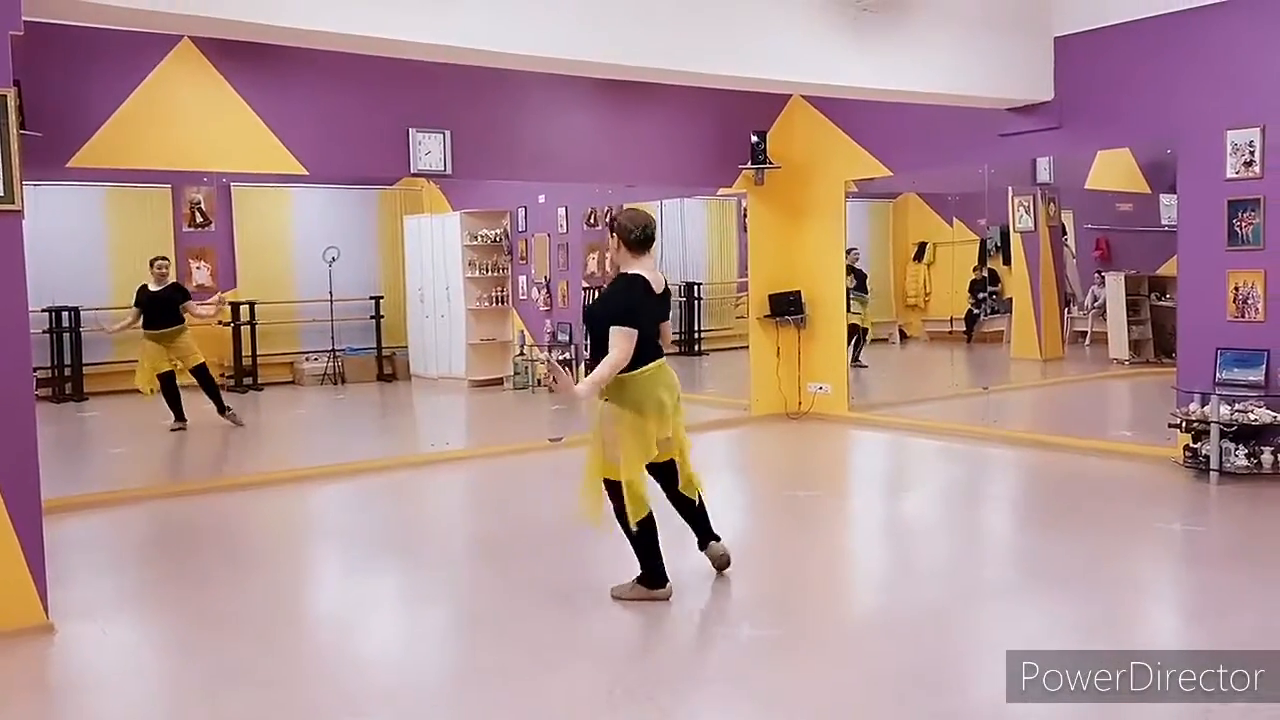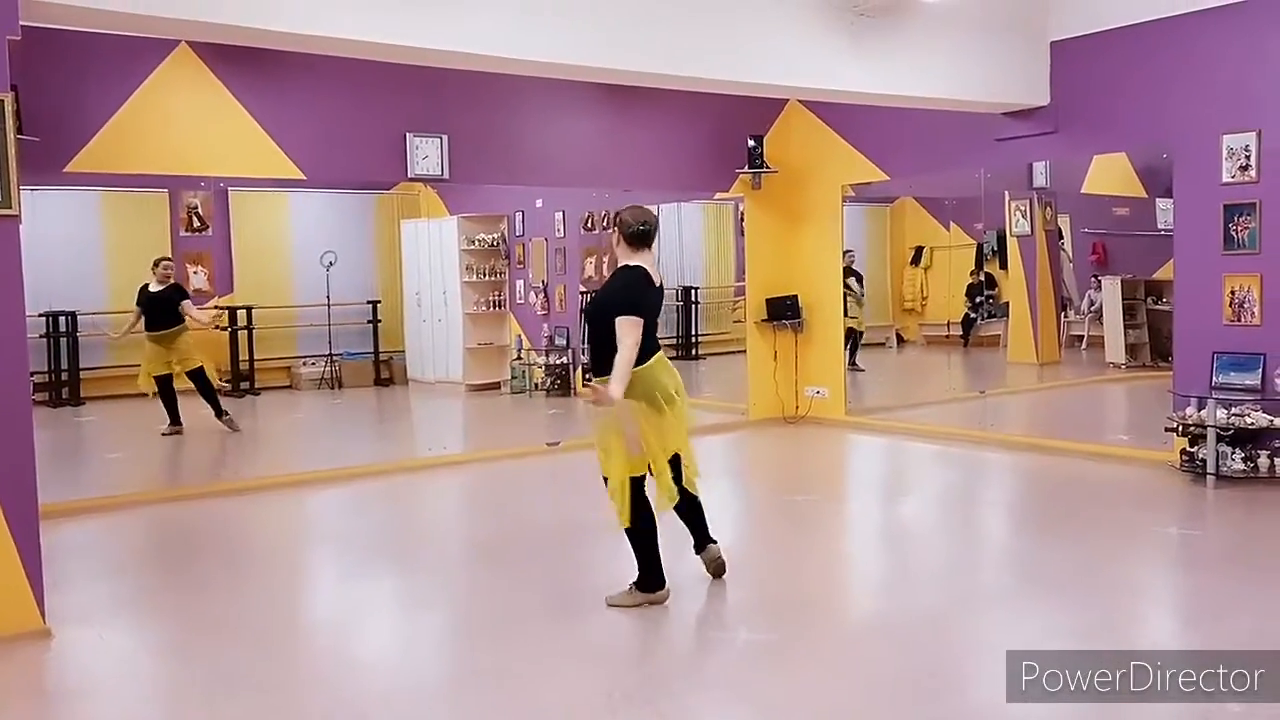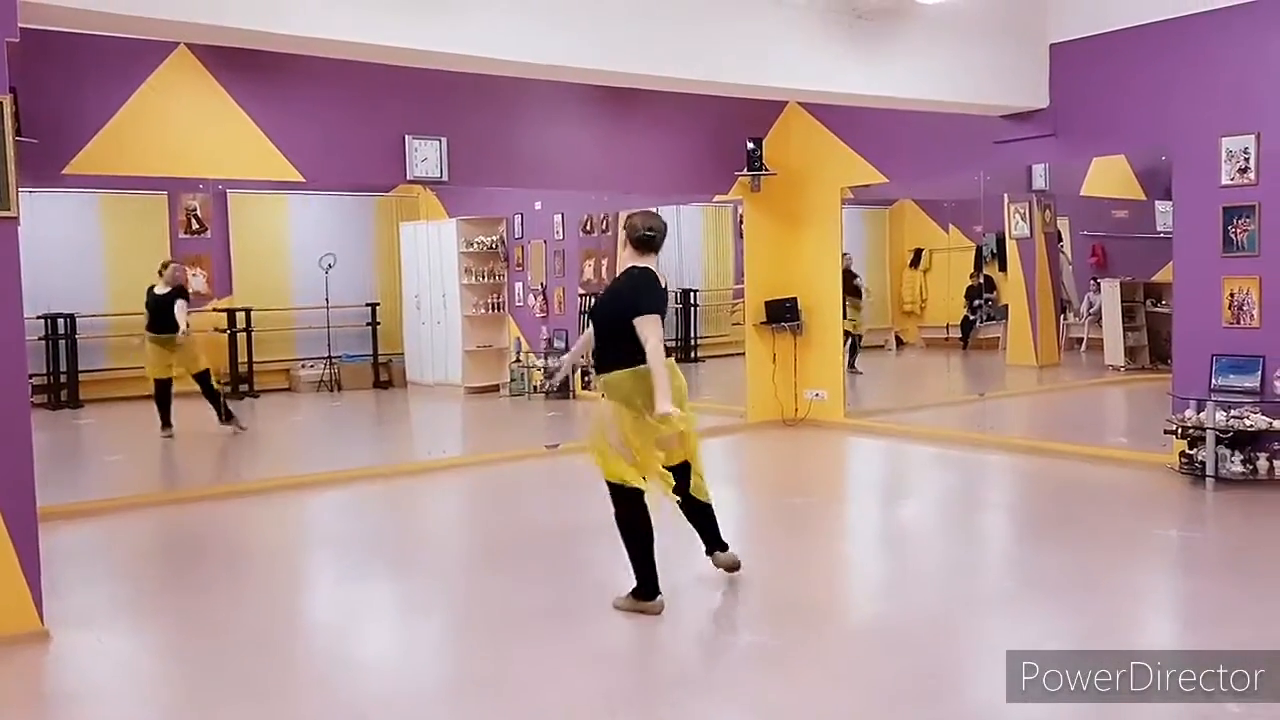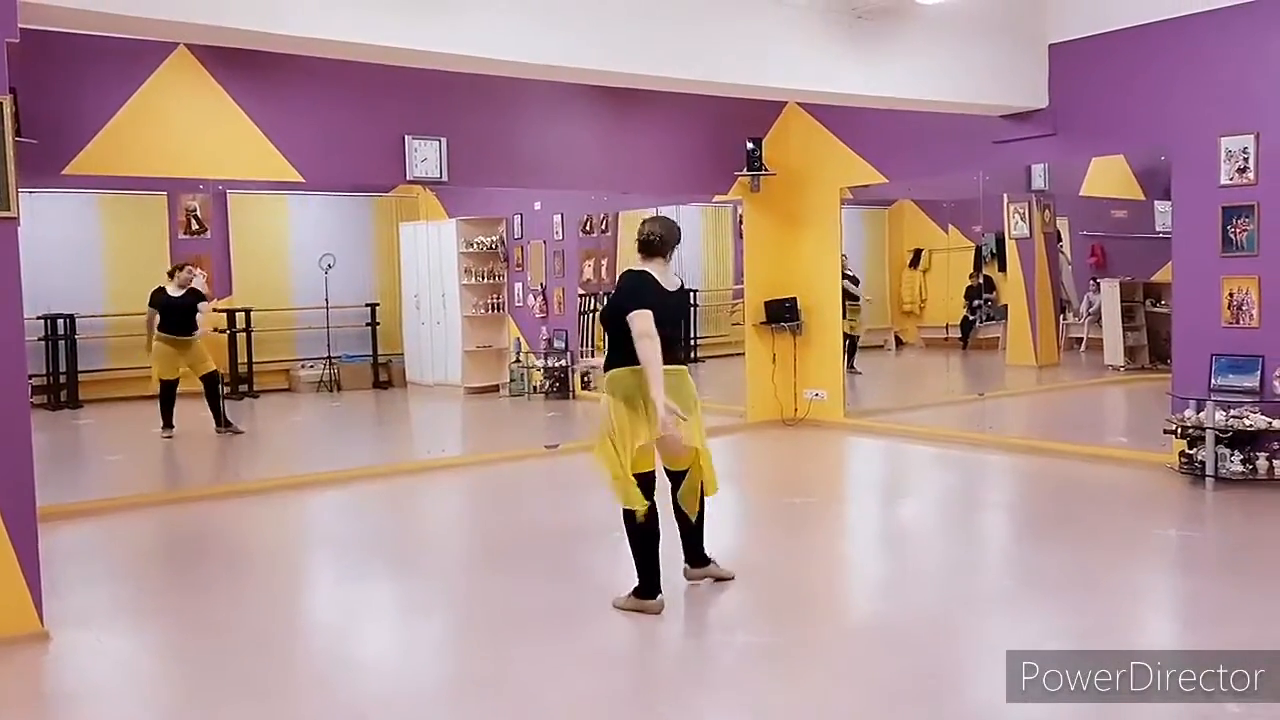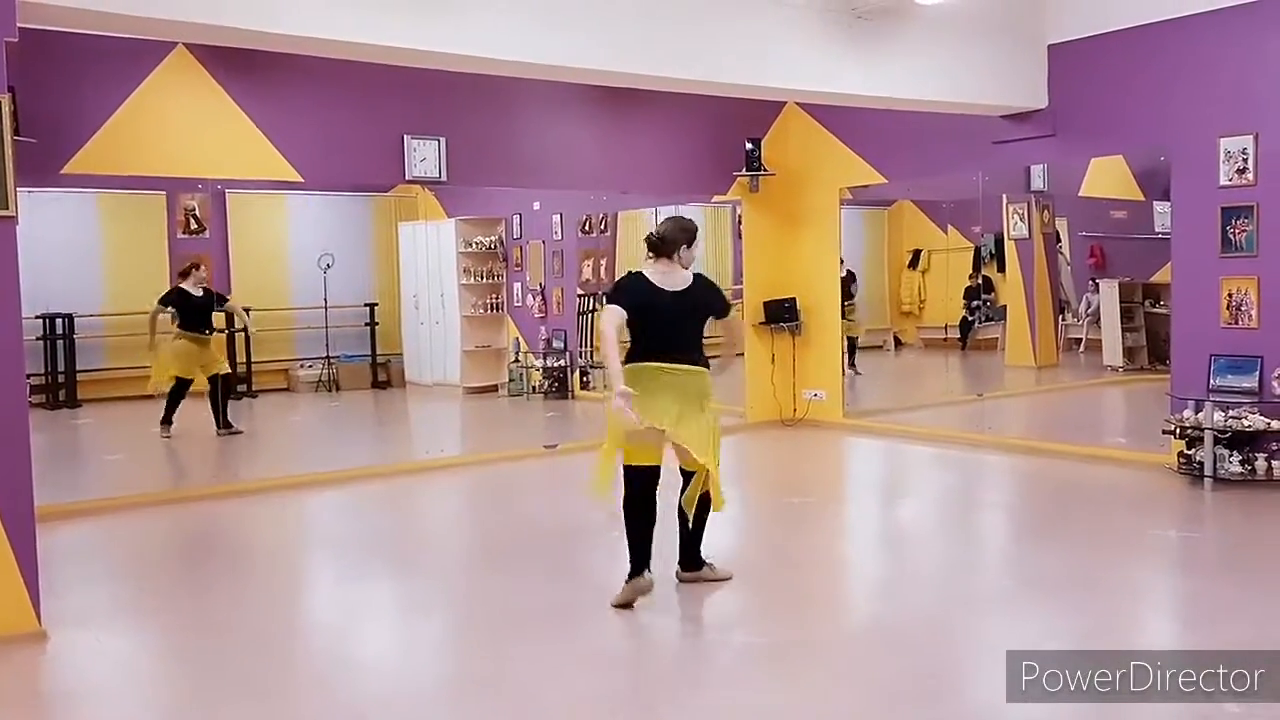
dt=0.2s
person 1, frame 1
left shoulder: (625, 287)
right shoulder: (657, 282)
left elbow: (620, 354)
left wrist: (584, 390)
left hip: (628, 397)
right hip: (658, 388)
left knee: (623, 487)
right knee: (669, 471)
left ankle: (653, 580)
right ankle: (711, 540)
person 1, frame 2
left shoulder: (627, 278)
right shoulder: (646, 275)
left elbow: (627, 343)
left wrist: (614, 391)
left hip: (636, 393)
right hip: (656, 382)
left knee: (627, 487)
right knee: (673, 467)
left ankle: (651, 584)
right ankle: (706, 544)
person 1, frame 3
left shoulder: (633, 280)
right shoulder: (651, 279)
left elbow: (652, 342)
right elbow: (609, 329)
left wrist: (663, 399)
right wrist: (572, 357)
left hip: (628, 394)
right hip: (661, 389)
left knee: (626, 493)
right knee: (681, 472)
left ankle: (647, 592)
right ankle: (718, 548)
person 1, frame 4
left shoulder: (632, 282)
right shoulder: (678, 288)
left elbow: (645, 335)
left wrist: (656, 397)
right wrist: (608, 359)
left hip: (633, 396)
right hip: (679, 387)
left knee: (637, 492)
right knee: (688, 476)
left ankle: (648, 591)
right ankle: (696, 560)
person 1, frame 5
left shoulder: (632, 284)
right shoulder: (701, 286)
left elbow: (608, 326)
right elbow: (734, 333)
left wrist: (617, 382)
right wrist: (725, 360)
left hip: (643, 389)
right hip: (691, 389)
left knee: (639, 481)
right knee: (698, 474)
left ankle: (638, 572)
right ankle: (690, 564)
person 2, frame 1
left shoulder: (177, 288)
right shoulder: (143, 291)
left elbow: (195, 311)
right elbow: (133, 319)
left wrist: (215, 309)
right wrist: (113, 329)
left hip: (179, 336)
right hip: (153, 341)
left knee: (202, 373)
right knee: (167, 379)
left ankle: (224, 410)
right ankle: (179, 419)
person 2, frame 2
left shoulder: (176, 288)
right shoulder: (144, 290)
left elbow: (190, 310)
right elbow: (136, 317)
left wrist: (208, 320)
right wrist: (121, 334)
left hip: (178, 337)
right hip: (154, 342)
left knee: (199, 376)
right knee: (163, 383)
left ankle: (222, 414)
right ankle: (175, 423)
person 2, frame 3
left shoulder: (180, 290)
right shoulder: (151, 291)
left elbow: (180, 309)
left wrist: (183, 327)
right wrist: (144, 339)
left hip: (181, 341)
right hip: (157, 344)
left knee: (205, 379)
right knee: (162, 386)
left ankle: (226, 416)
right ankle: (166, 425)
person 2, frame 4
left shoulder: (194, 293)
right shoulder: (159, 293)
left elbow: (204, 309)
right elbow: (150, 317)
left wrist: (202, 325)
right wrist: (149, 341)
left hip: (191, 343)
right hip: (166, 344)
left knee: (212, 380)
right knee: (168, 386)
left ankle: (222, 424)
right ankle: (167, 426)
person 2, frame 5
left shoulder: (208, 293)
right shoulder: (176, 292)
left elbow: (232, 307)
right elbow: (154, 313)
left wrist: (247, 323)
right wrist: (152, 338)
left hip: (205, 343)
right hip: (186, 342)
left knee: (224, 381)
right knee: (182, 384)
left ankle: (223, 424)
right ankle: (166, 422)
